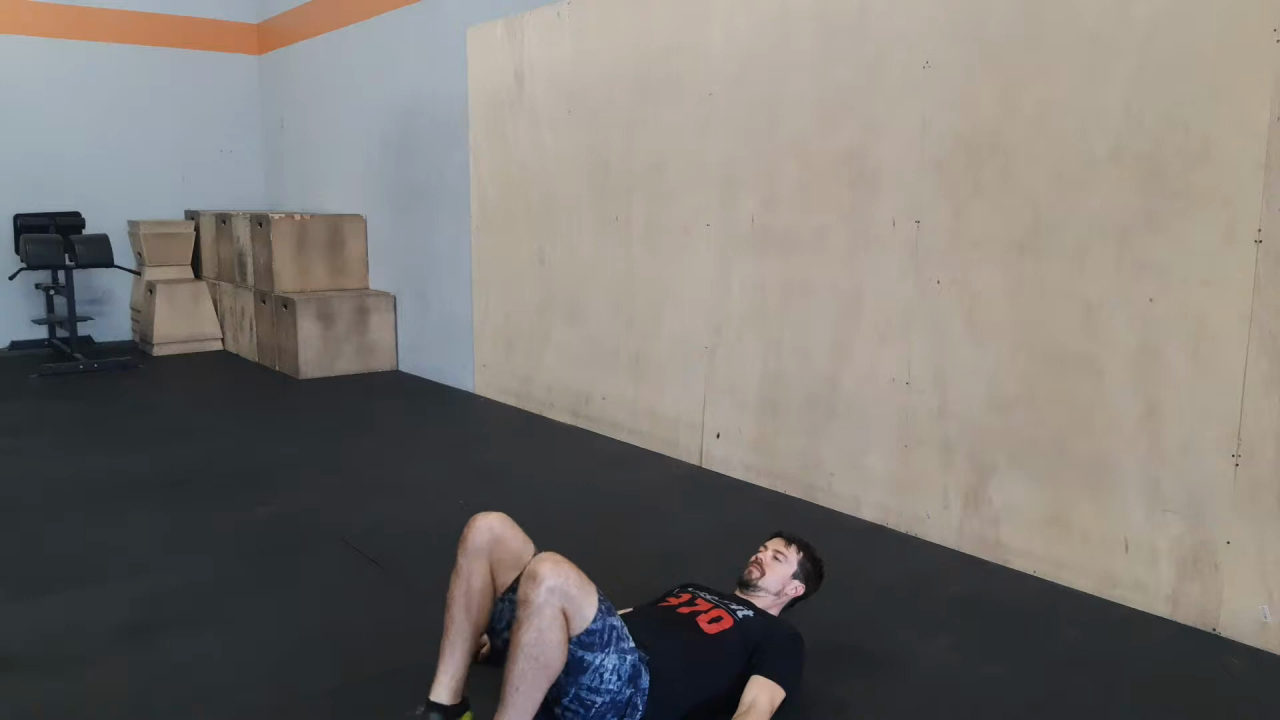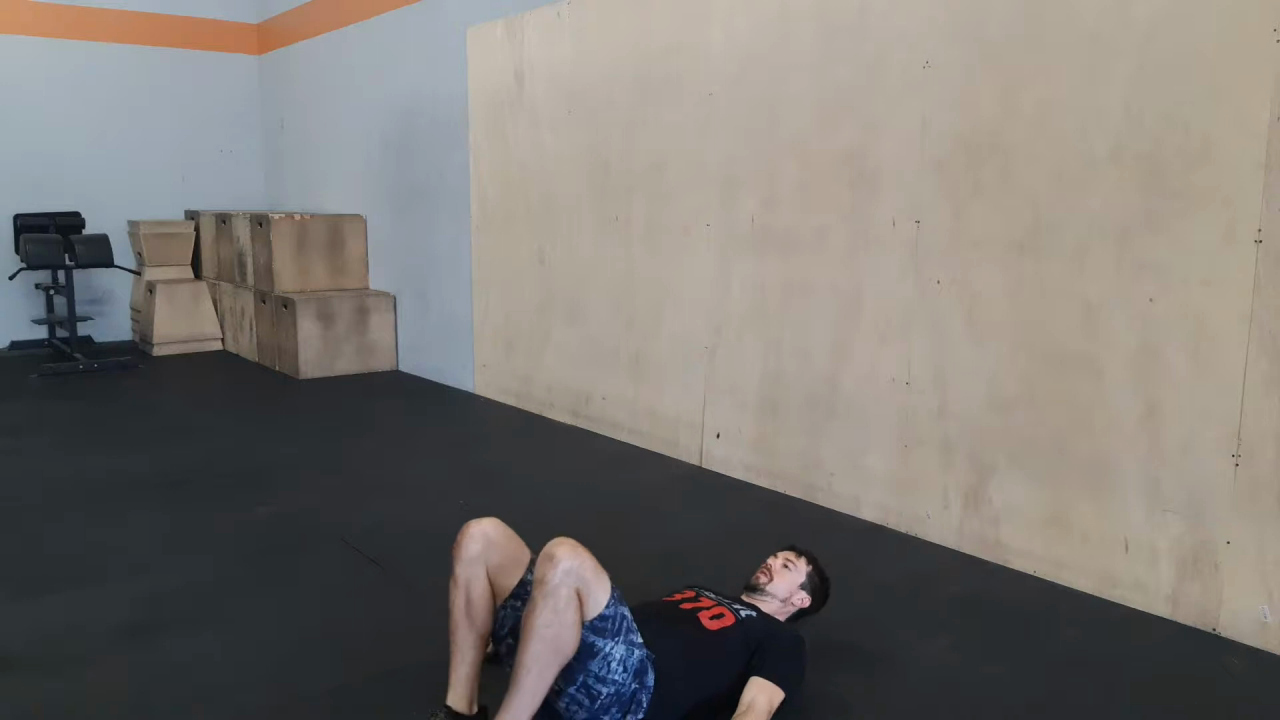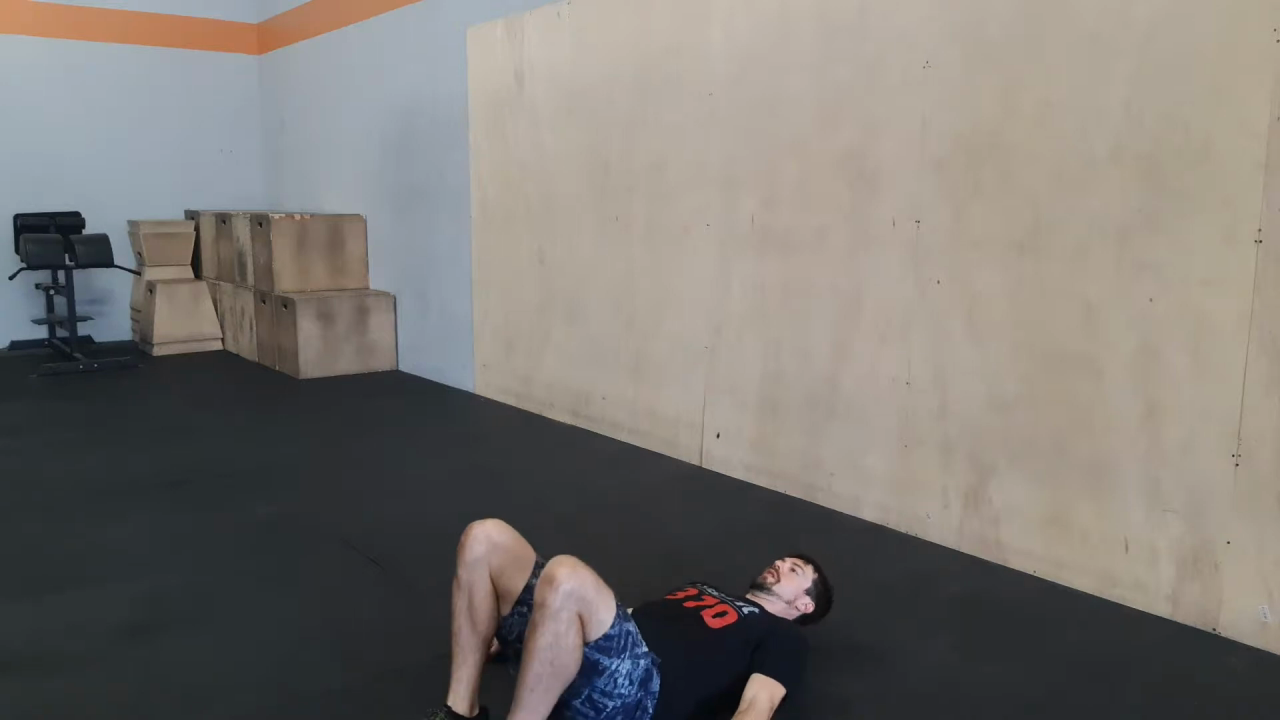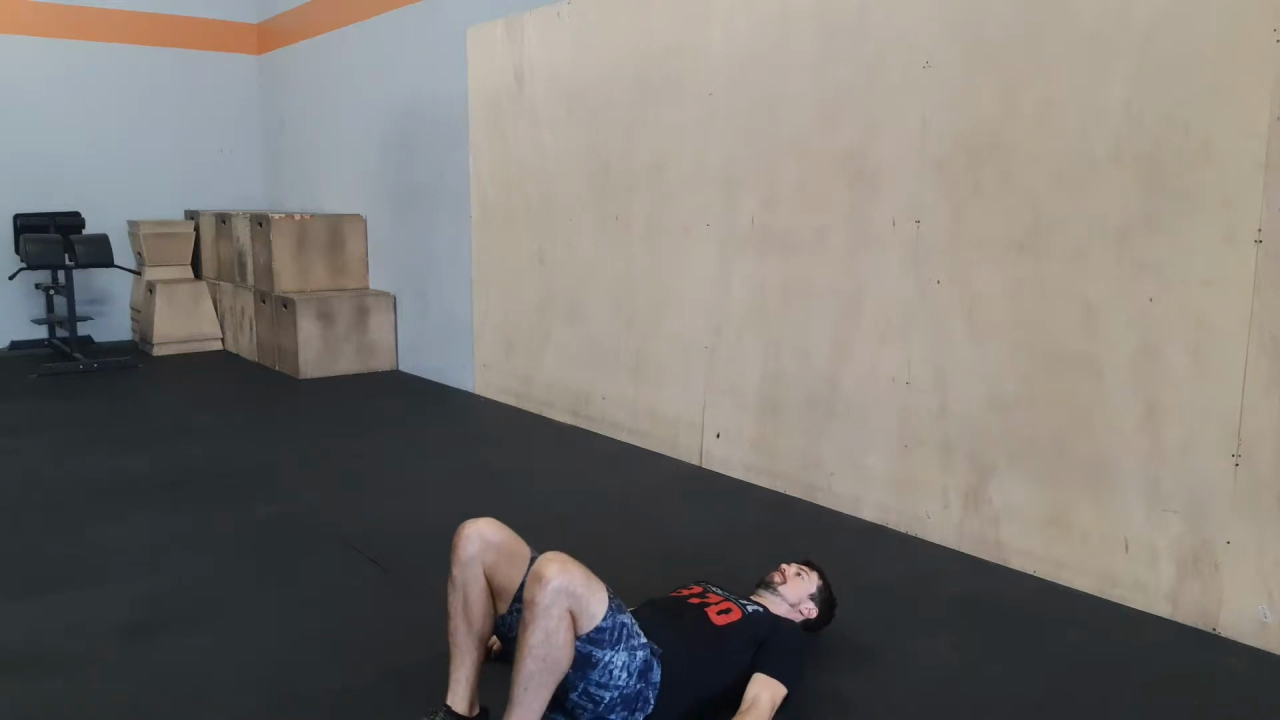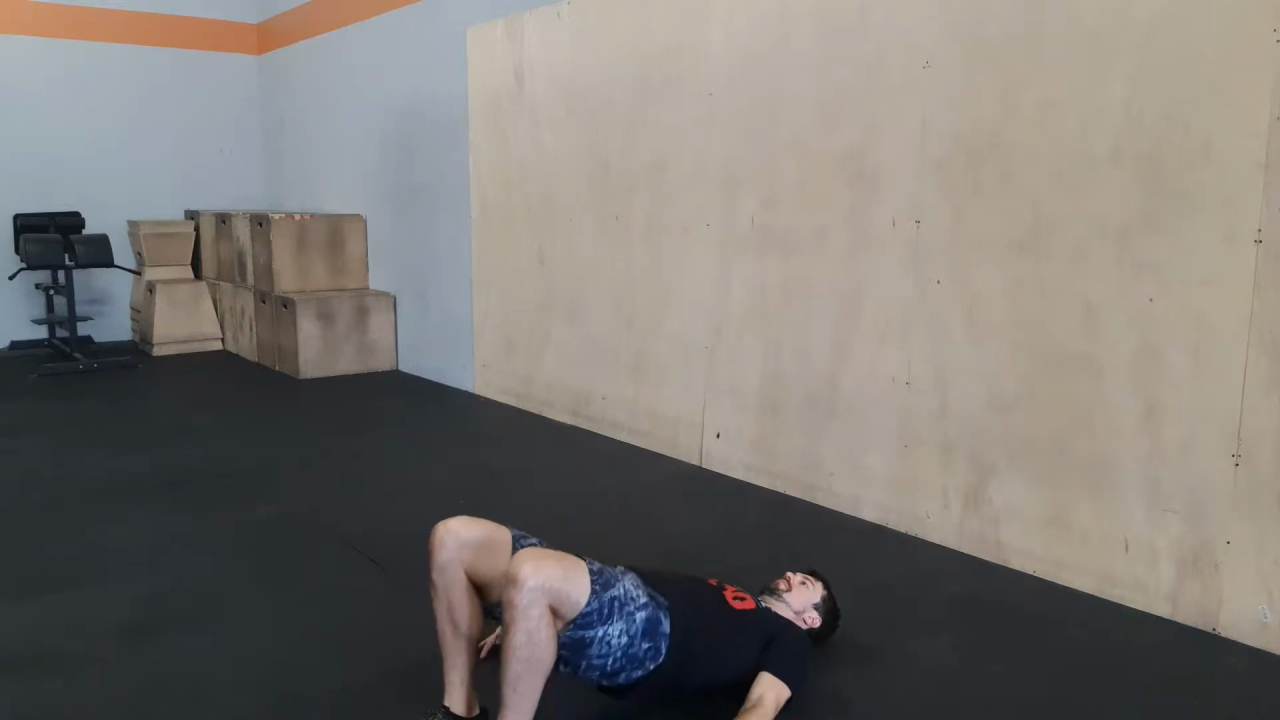
dt=0.3s
person 1, frame 1
left shoulder: (779, 638)
right shoulder: (695, 591)
right wrist: (513, 627)
left hip: (623, 686)
right hip: (569, 662)
left knee: (550, 576)
right knee: (488, 530)
person 1, frame 2
left shoulder: (780, 641)
right shoulder: (697, 593)
right wrist: (507, 626)
left hip: (626, 684)
right hip: (564, 665)
left knee: (565, 557)
right knee: (481, 537)
person 1, frame 3
left shoulder: (782, 637)
right shoulder: (702, 590)
right wrist: (516, 626)
left hip: (629, 685)
right hip: (571, 656)
left knee: (566, 578)
right knee: (486, 539)
person 1, frame 4
left shoulder: (784, 636)
right shoulder: (706, 590)
right wrist: (520, 624)
left hip: (633, 676)
right hip: (578, 656)
left knee: (556, 574)
right knee: (478, 539)
person 1, frame 5
left shoulder: (788, 640)
right shoulder: (724, 603)
right wrist: (524, 619)
left hip: (645, 622)
left knee: (530, 575)
right knee: (452, 539)
